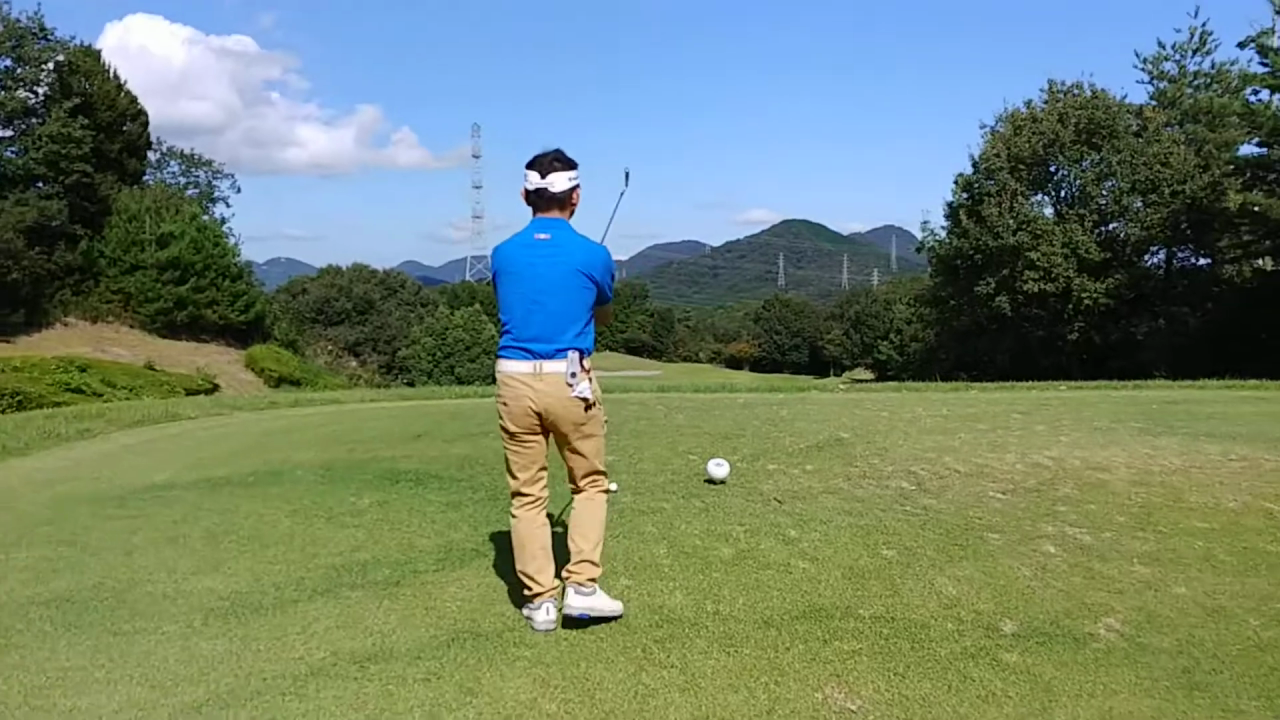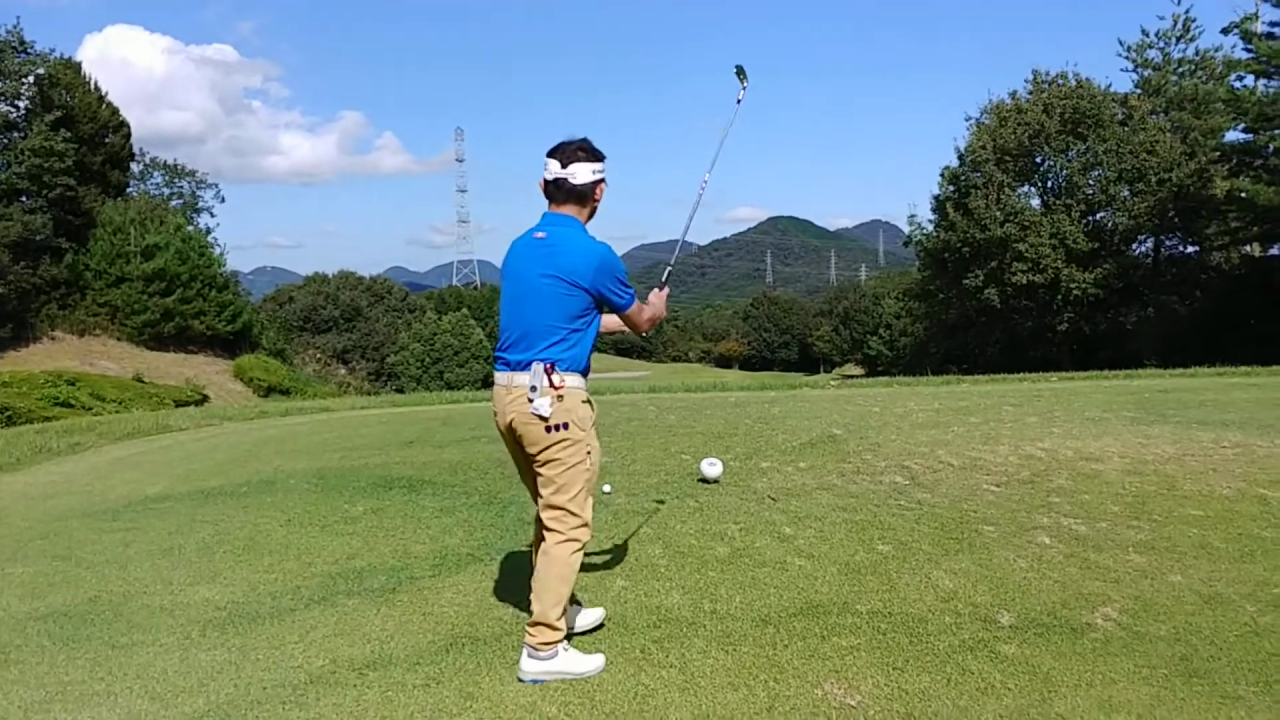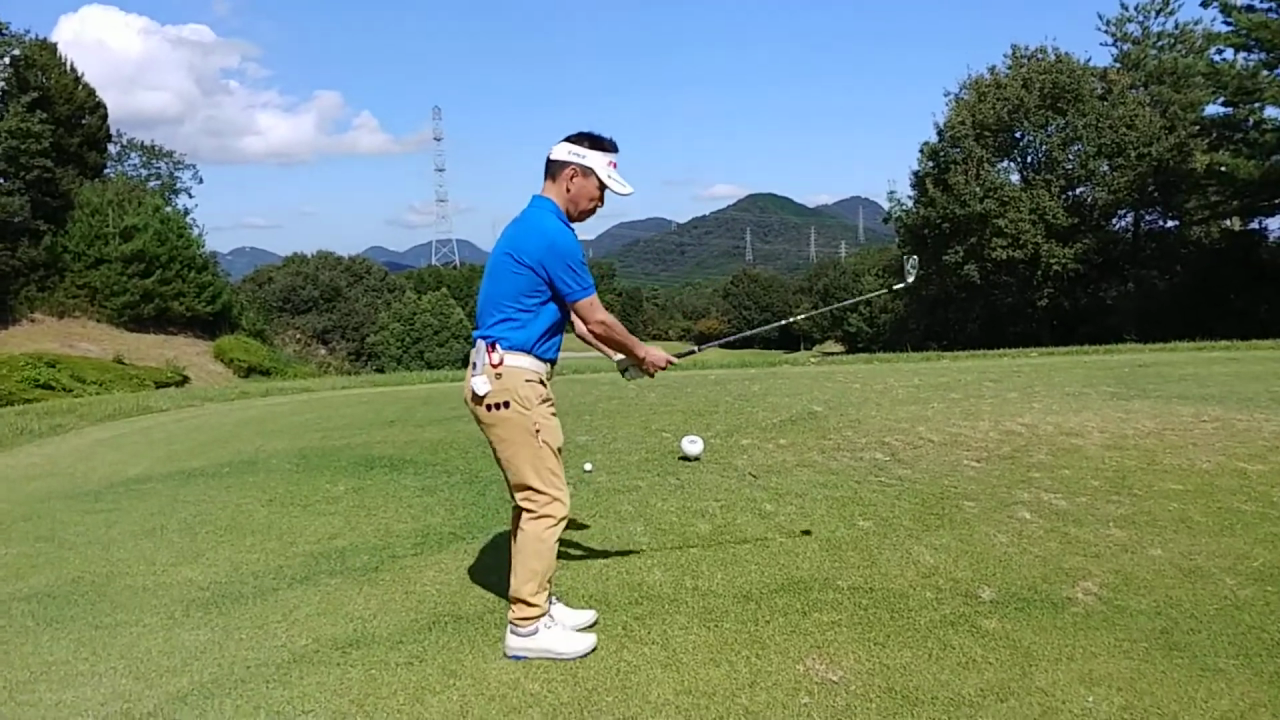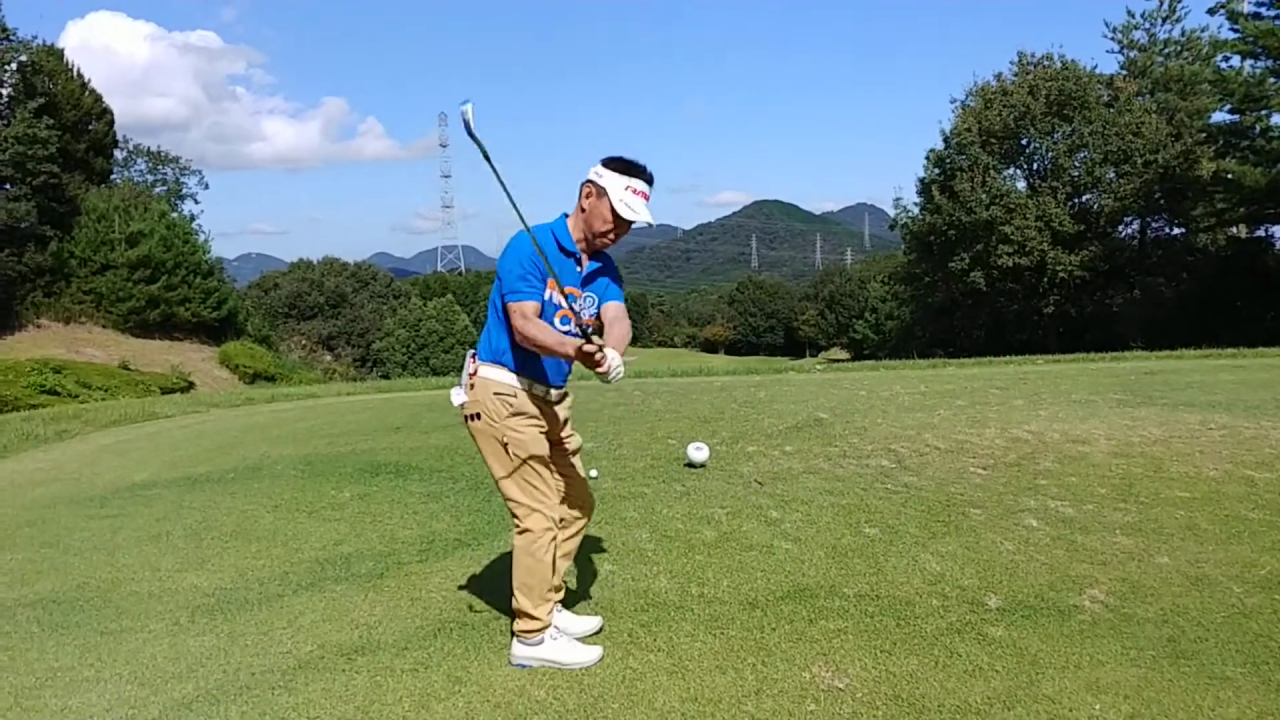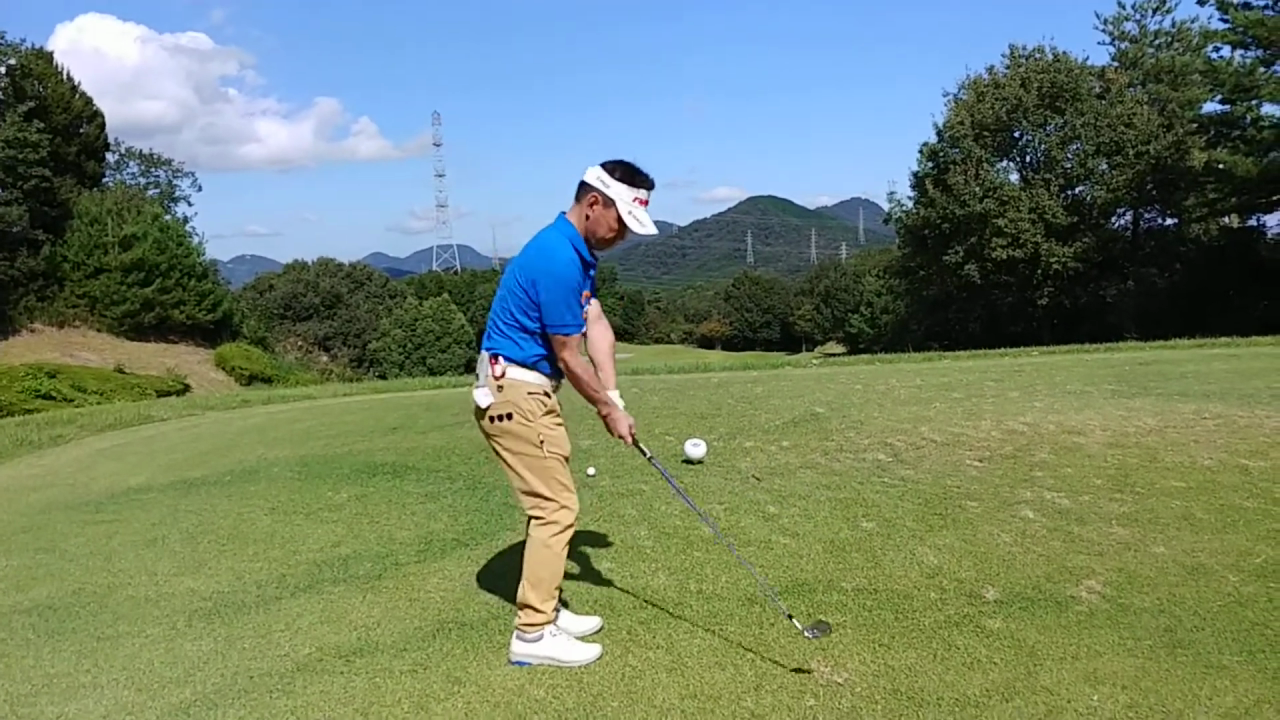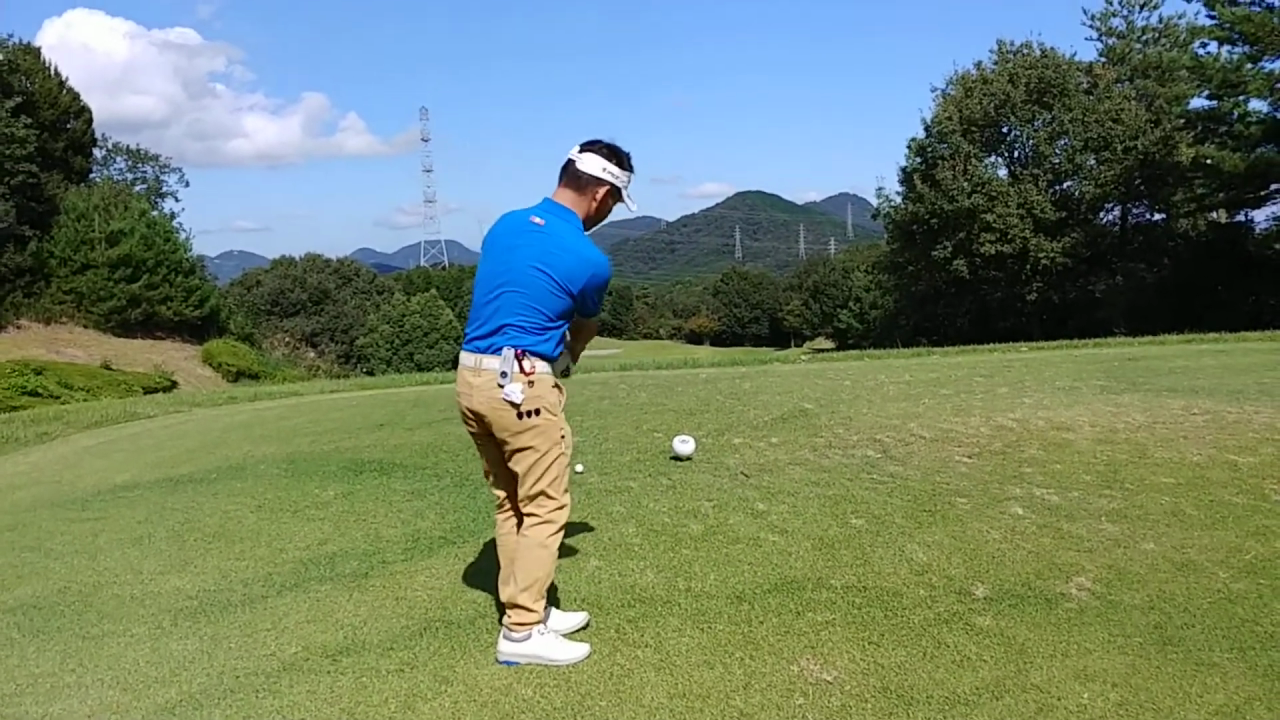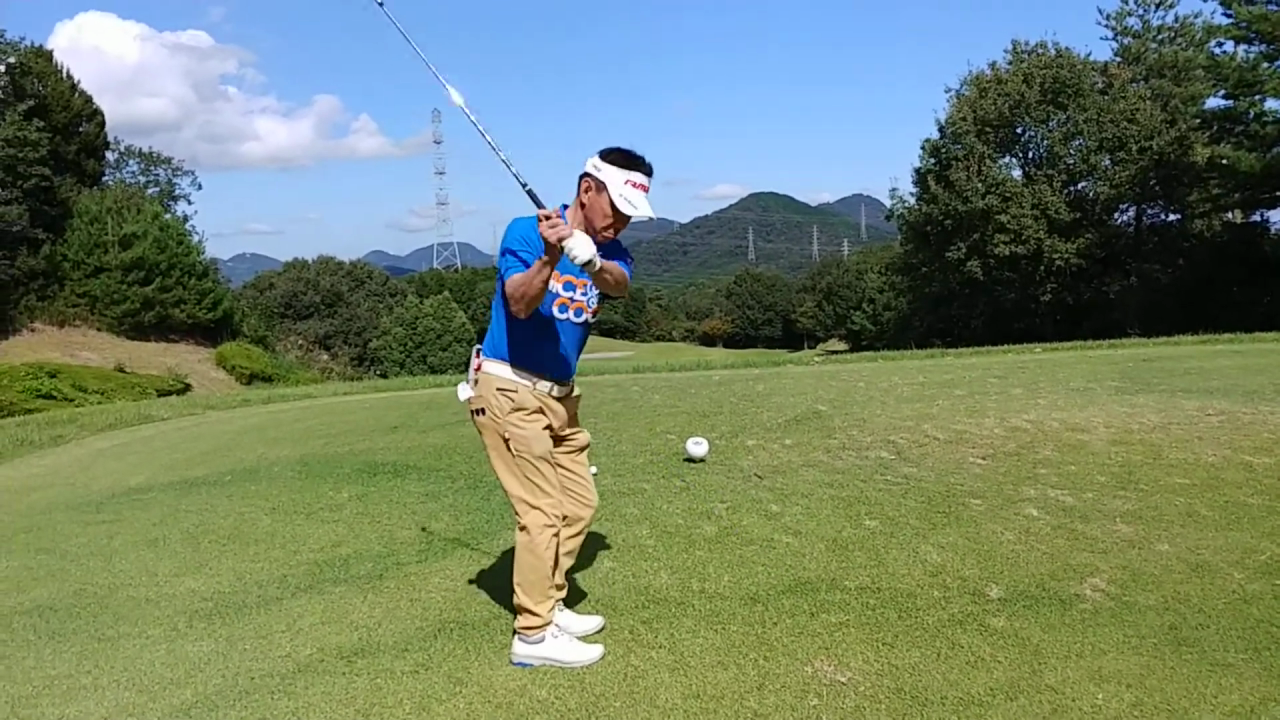
dt=0.7s
person 1, frame 1
left shoulder: (503, 254)
right shoulder: (594, 254)
left hip: (515, 381)
right hip: (570, 381)
left knee: (527, 495)
right knee: (590, 484)
left ankle: (538, 599)
right ankle: (581, 586)
person 1, frame 2
left shoulder: (518, 249)
right shoulder: (594, 256)
right elbow: (642, 322)
left wrist: (616, 320)
right wrist: (655, 307)
left hip: (509, 394)
right hip: (556, 398)
left knee: (548, 514)
right knee: (567, 524)
left ankle: (555, 610)
right ankle: (543, 649)
person 1, frame 3
left shoulder: (532, 225)
right shoulder: (552, 236)
left elbow: (571, 315)
right elbow: (596, 320)
left wrist: (619, 353)
right wrist: (642, 354)
left hip: (503, 377)
right hip: (514, 381)
left knee: (532, 501)
right knee: (545, 502)
left ankle: (539, 604)
right ankle: (527, 627)
person 1, frame 4
left shoulder: (605, 269)
right shoulder: (529, 245)
left elbow: (617, 321)
right elbow: (524, 327)
left wrist: (612, 353)
right wrist: (576, 351)
left hip: (549, 398)
right hip: (504, 394)
left knee: (575, 505)
right knee: (538, 515)
left ankle: (547, 608)
right ankle: (532, 636)
person 1, frame 5
left shoulder: (573, 251)
right shoulder: (558, 261)
left elbow: (598, 327)
right elbow: (568, 355)
left wrist: (612, 395)
right wrist: (610, 412)
left hip: (512, 388)
right hip: (517, 391)
left knee: (546, 505)
right knee: (554, 510)
left ankle: (542, 609)
right ankle: (532, 634)
person 1, frame 6
left shoulder: (505, 226)
right shoulder: (591, 262)
right elbow: (584, 329)
right wrist: (567, 358)
left hip: (473, 376)
right hip: (522, 384)
left knee: (511, 502)
right knee: (544, 508)
left ankle: (526, 608)
right ankle: (521, 633)
person 1, frame 7
left shoulder: (614, 253)
right shoulder: (526, 233)
left elbow: (617, 284)
right elbow: (519, 303)
left wrist: (588, 255)
right wrist: (548, 251)
left hip: (560, 394)
right hip: (510, 389)
left knee: (578, 504)
right knee: (541, 513)
left ankle: (548, 608)
right ankle: (532, 635)
